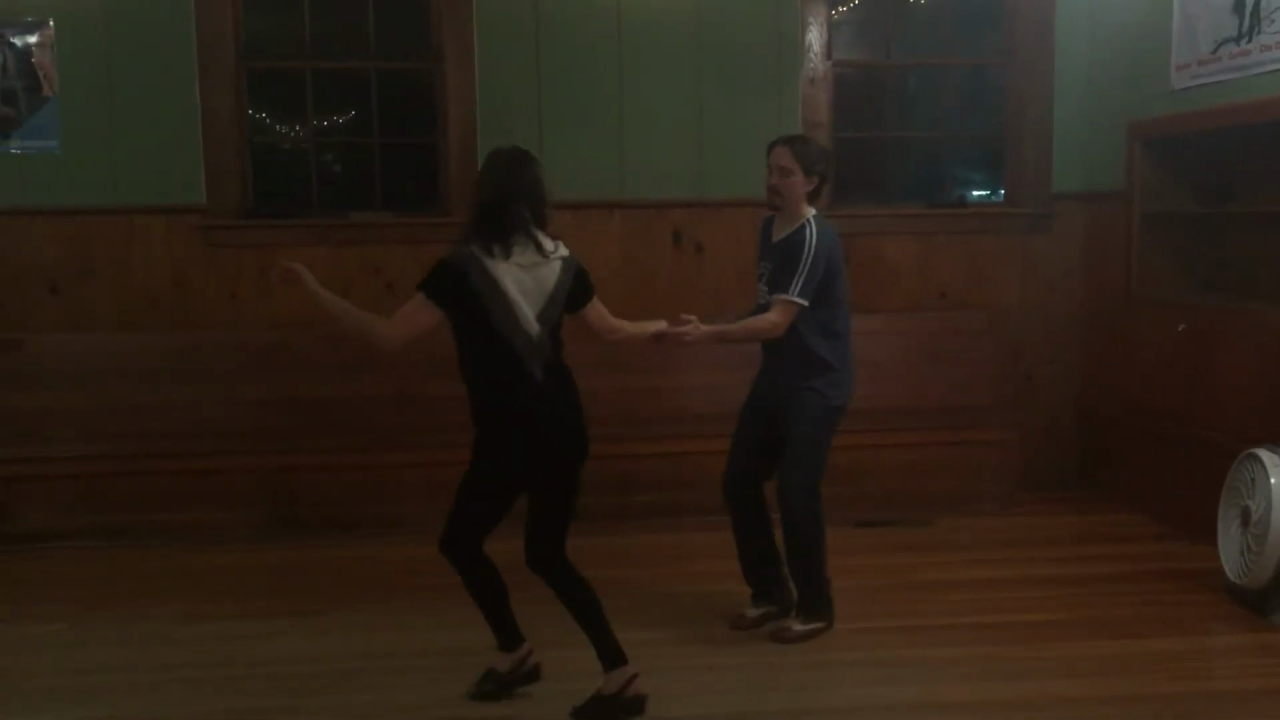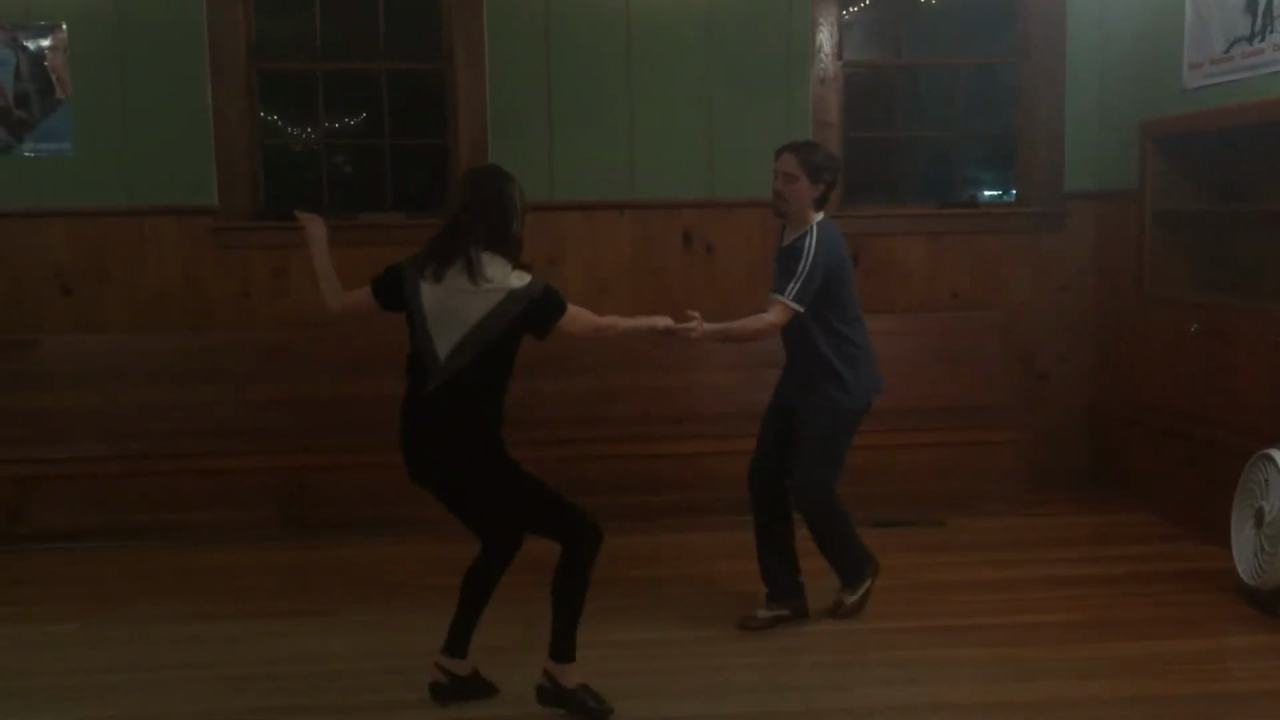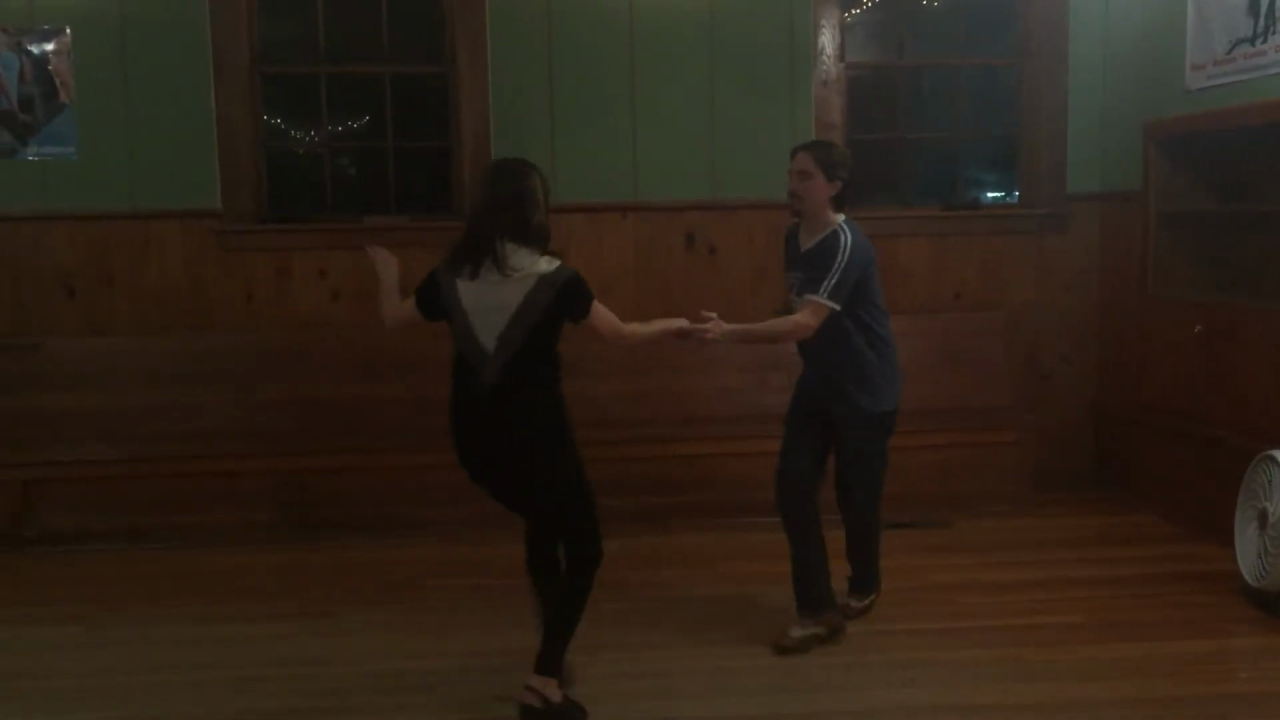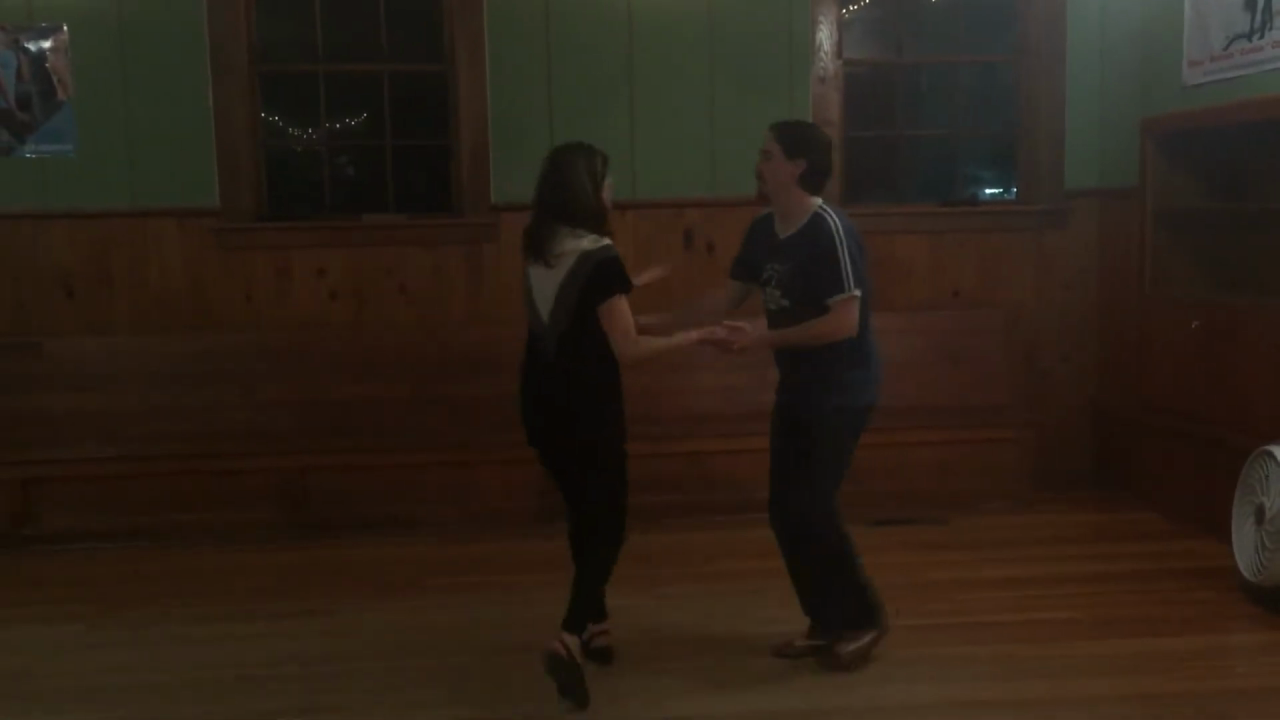
dt=0.4s
person 1, frame 1
left shoulder: (463, 267)
right shoulder: (561, 263)
left elbow: (390, 335)
right elbow: (608, 329)
left wrist: (317, 290)
right wrist: (655, 328)
left hip: (509, 432)
right hip: (564, 425)
left knee: (460, 542)
right knee: (548, 553)
left ankle: (515, 654)
right ankle: (619, 674)
person 1, frame 2
left shoulder: (417, 274)
right shoulder: (521, 293)
left elbow: (337, 302)
right elbow: (595, 326)
left wrist: (318, 244)
right wrist: (653, 323)
left hip: (422, 444)
right hip: (469, 448)
left knee: (502, 536)
right knee: (581, 535)
left ankle: (452, 665)
right ankle: (562, 672)
person 1, frame 3
left shoulder: (453, 274)
right shoulder: (553, 278)
left elbow: (394, 316)
right elbow: (622, 332)
left wrist: (387, 273)
right wrist: (673, 324)
left hip: (475, 437)
right hip: (535, 435)
left knee: (544, 528)
right knee: (585, 547)
left ankle: (550, 651)
person 1, frame 4
left shoulder: (544, 253)
right shoulder: (598, 258)
right elbow: (627, 348)
left wrist: (630, 284)
right wrist: (699, 334)
left hip: (545, 406)
right hip: (586, 408)
left knee: (587, 517)
right knee: (606, 524)
left ankle: (591, 630)
right ankle: (569, 641)
person 2, frame 1
left shoulder: (814, 239)
right shoulder: (770, 229)
left elbow: (777, 322)
left wrist: (708, 334)
left hip: (817, 386)
right hip: (775, 380)
left knee: (796, 492)
right knee: (739, 483)
left ankle: (815, 608)
right ankle: (771, 594)
person 2, frame 2
left shoulder: (816, 245)
right shoulder: (792, 234)
left elbow: (773, 320)
left wrist: (710, 331)
left hip: (839, 386)
right hip: (802, 379)
left knee: (812, 488)
right knee: (765, 479)
left ankle: (858, 571)
right ankle: (785, 595)
person 2, frame 3
left shoulder: (846, 245)
right shoulder: (795, 237)
left elbow: (805, 323)
left wrist: (731, 332)
right wrist: (742, 327)
left hip: (867, 390)
right hip: (817, 386)
left knee: (857, 495)
right knee: (793, 486)
left ankle: (863, 586)
right ankle: (818, 609)
person 2, frame 4
left shoulder: (831, 230)
right shoulder: (764, 231)
left elbow: (844, 322)
right elbow: (726, 298)
left wrist: (763, 337)
right wrist: (660, 324)
left hip: (840, 391)
right hip: (797, 389)
left knee: (808, 506)
right knee: (786, 508)
left ankle: (864, 618)
right ankle: (832, 623)
